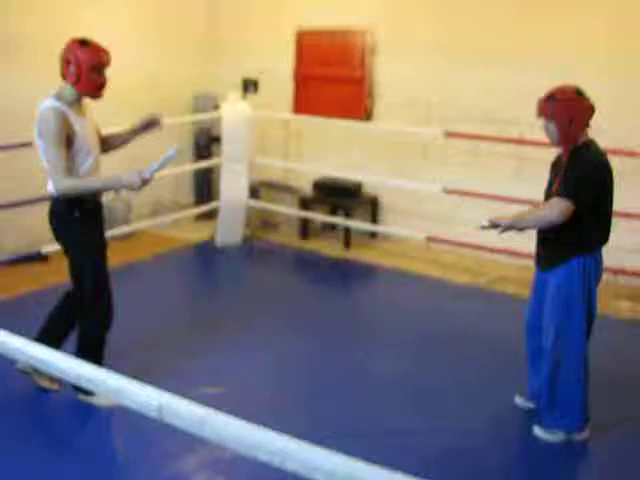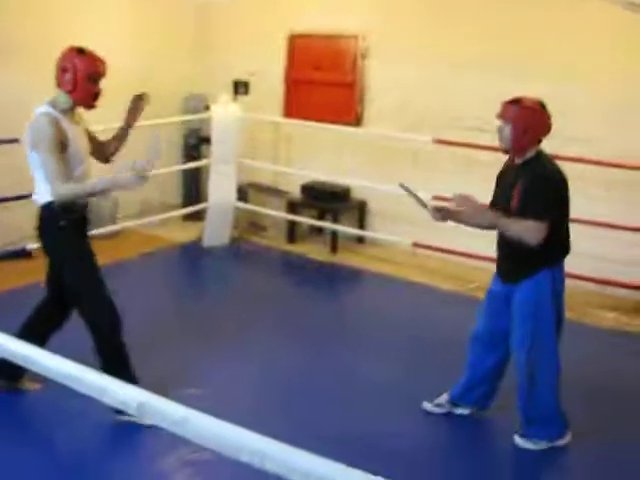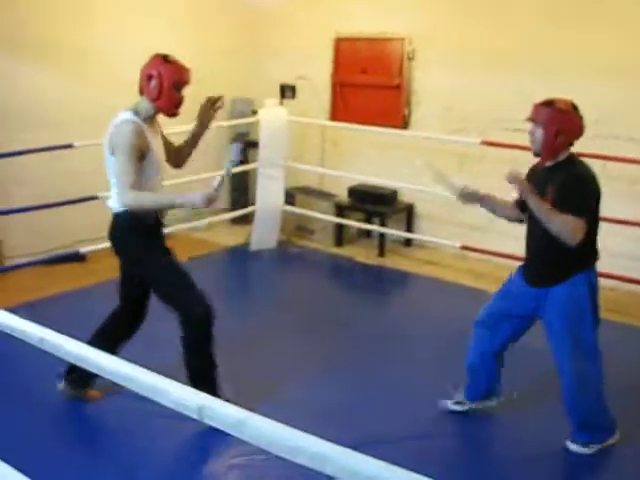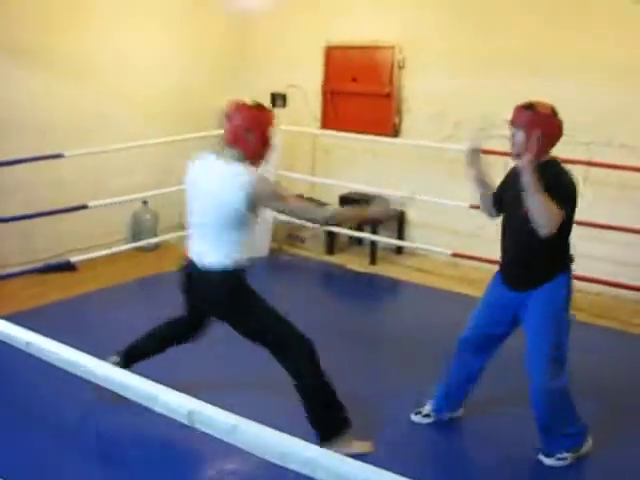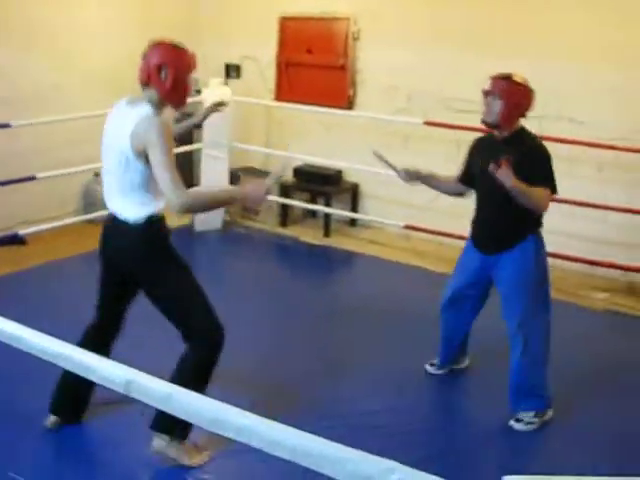
dt=0.5s
person 1, frame 1
left shoulder: (78, 108)
right shoulder: (53, 115)
left elbow: (101, 144)
right elbow: (62, 184)
left wrist: (138, 130)
right wrist: (119, 180)
left hip: (86, 210)
right hip: (72, 214)
left knee: (84, 292)
right knee: (98, 303)
right ankle: (87, 384)
person 1, frame 2
left shoulder: (72, 118)
right shoulder: (46, 123)
left elbow: (103, 154)
right elbow: (60, 191)
left wrist: (129, 123)
right wrist: (117, 181)
left hip: (71, 222)
right hip: (60, 224)
left knee: (58, 303)
right knee: (102, 316)
person 1, frame 3
left shoulder: (149, 124)
right shoulder: (129, 130)
left elbow: (175, 159)
right elbow: (128, 197)
left wrist: (202, 124)
right wrist: (183, 199)
left hip: (141, 229)
right hip: (133, 230)
left knee: (130, 310)
right knee: (197, 313)
left ankle: (75, 377)
right ankle: (210, 400)
person 1, frame 4
left shoulder: (199, 165)
right shoulder: (254, 184)
right elbow: (317, 216)
right wrist: (365, 212)
left hip: (194, 275)
right hip: (224, 285)
left knee: (189, 324)
right knee: (298, 350)
left ankle: (121, 361)
right ankle: (334, 436)
person 1, frame 5
left shoulder: (122, 109)
right shoulder: (150, 123)
right elbow: (177, 200)
left wrist: (198, 118)
right wrist: (238, 194)
left hip: (116, 235)
right hip: (144, 241)
left knee: (105, 322)
right knee: (207, 335)
left ankle: (61, 409)
right ankle: (169, 432)
person 2, frame 1
left shoulder: (589, 164)
right shoulder: (567, 158)
left elbow: (556, 213)
left wrist: (511, 221)
right wrist: (523, 218)
left hip: (574, 265)
right hip: (553, 261)
left knee: (563, 341)
right knee: (538, 329)
left ankle: (568, 422)
right ankle: (543, 393)
person 2, frame 2
left shoulder: (545, 176)
right shoulder: (510, 170)
left elbow: (534, 234)
left wrist: (480, 211)
right wrist: (455, 215)
left hip: (538, 278)
right hip: (508, 274)
left knee: (534, 353)
right knee: (487, 339)
left ankle: (548, 429)
right ankle: (466, 398)
person 2, frame 3
left shoulder: (580, 179)
right shoulder: (539, 172)
left elbow: (573, 234)
right elbow: (519, 213)
left wrist: (532, 196)
right wrist: (481, 199)
left hip: (570, 282)
right hip: (531, 274)
left knee: (575, 360)
right knee: (490, 326)
left ankle: (597, 431)
right ankle: (478, 391)
person 2, frame 4
left shoulder: (557, 179)
right shoulder: (517, 173)
left elbow: (546, 226)
right elbow: (494, 208)
left wrist: (528, 173)
right wrist: (479, 174)
left hip: (546, 287)
right hip: (508, 280)
left knee: (543, 369)
right knee: (473, 341)
left ankle: (570, 440)
right ankle: (446, 403)
person 2, frame 5
left shoulder: (531, 149)
right shoulder: (481, 145)
left elbow: (543, 202)
right elbow: (460, 186)
left wrist: (513, 184)
right wrist: (421, 177)
left hip: (519, 248)
right hip: (480, 244)
left knee: (526, 325)
right knee: (456, 303)
left ankle: (534, 405)
right ankle: (452, 357)
